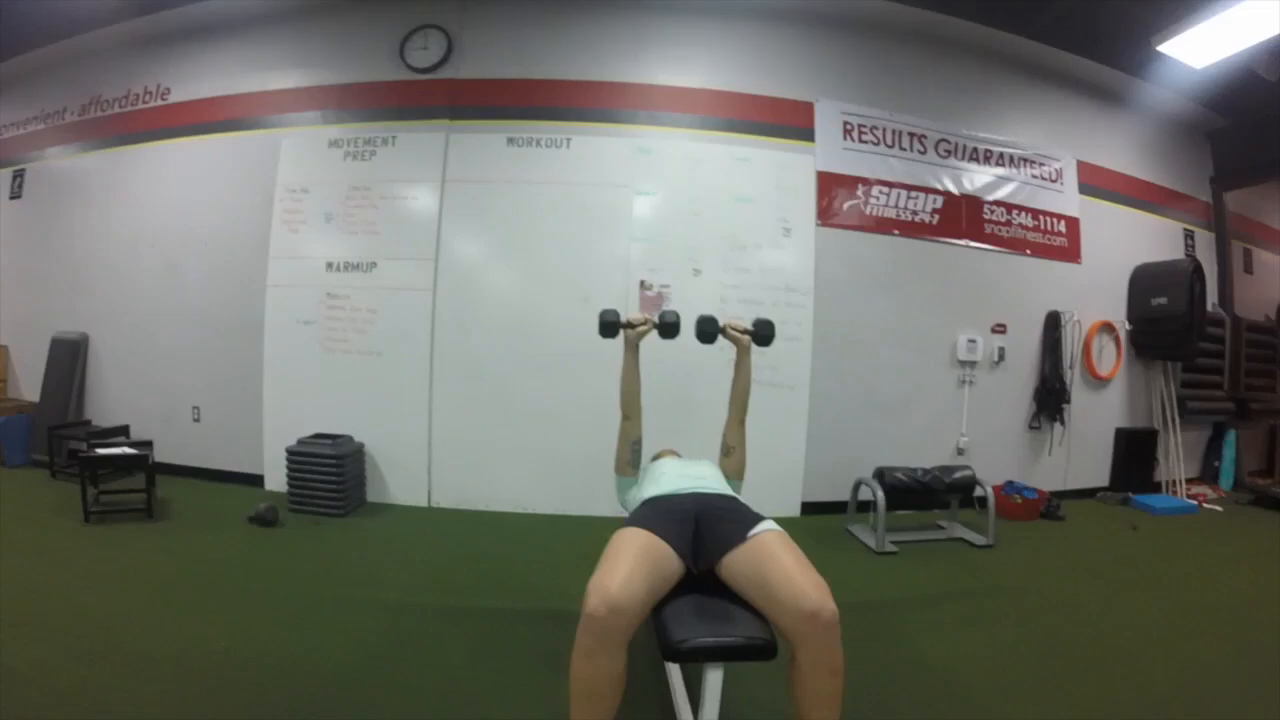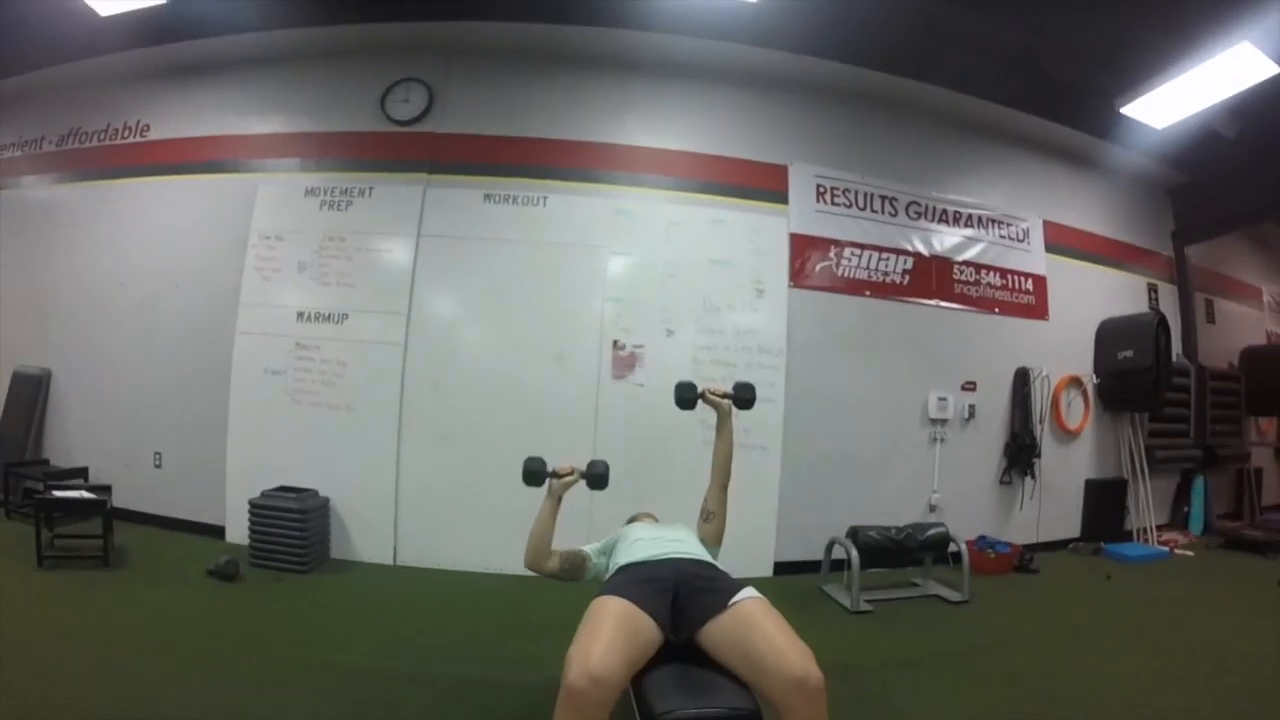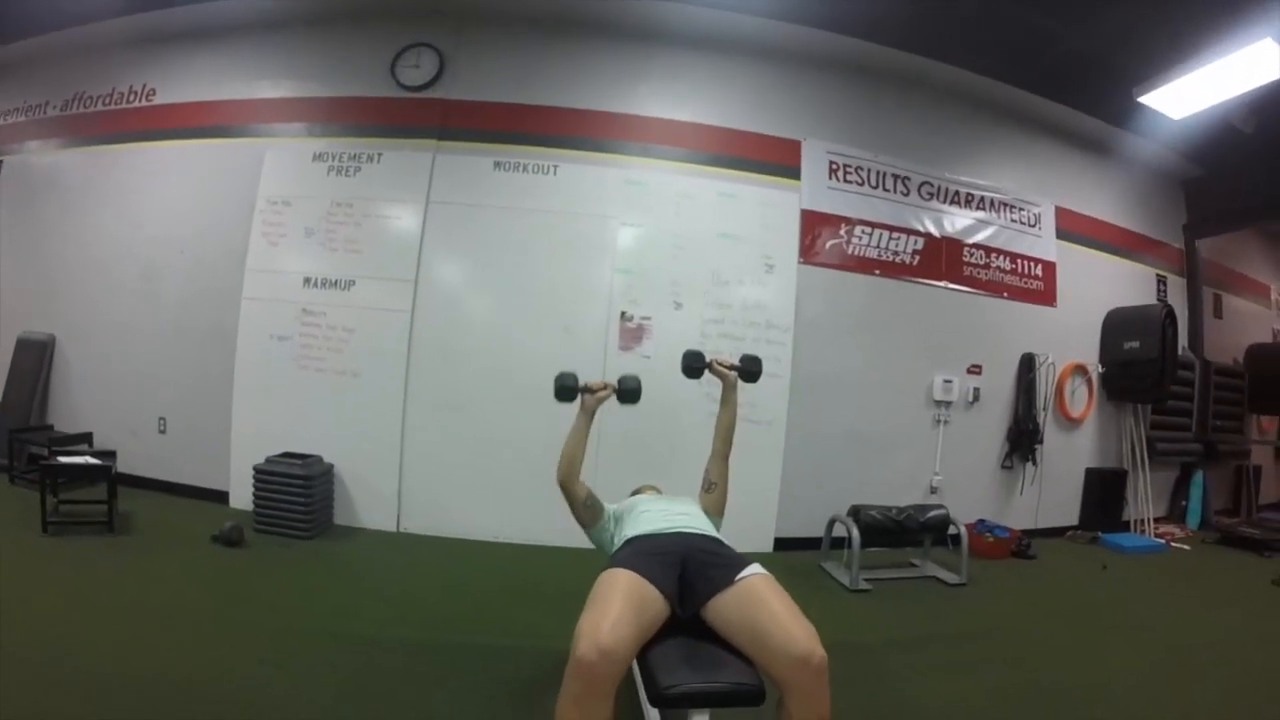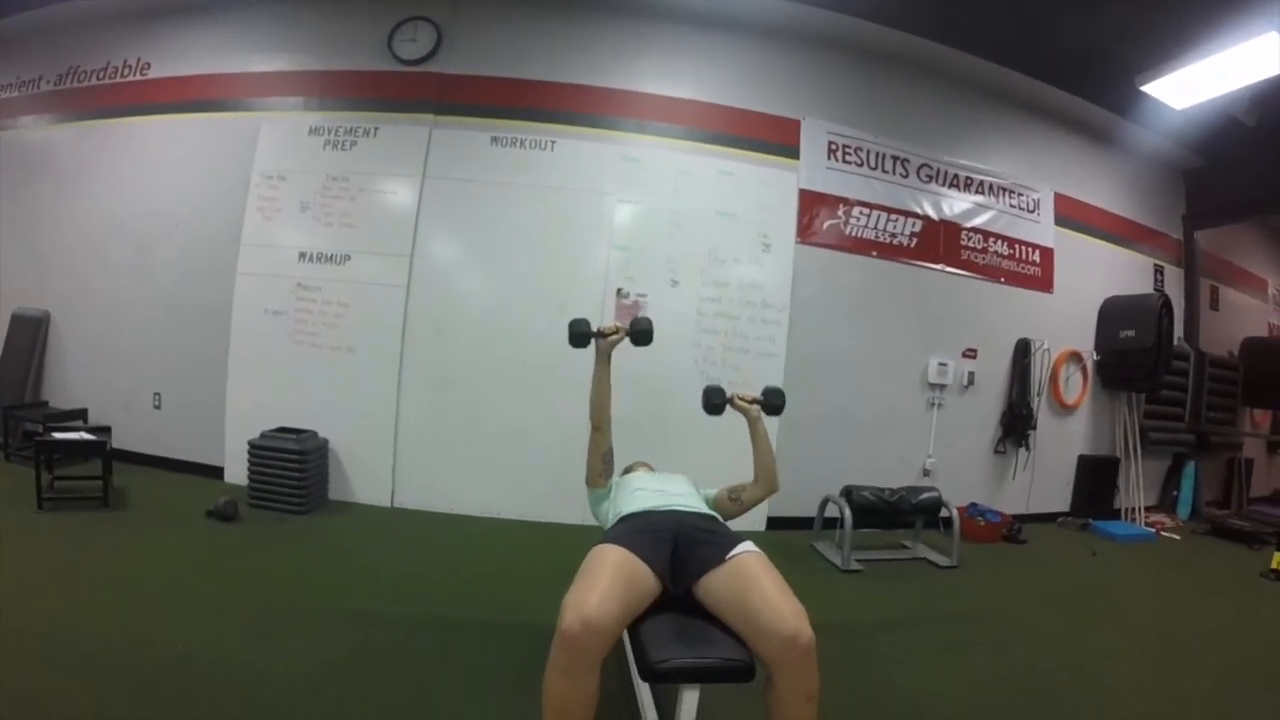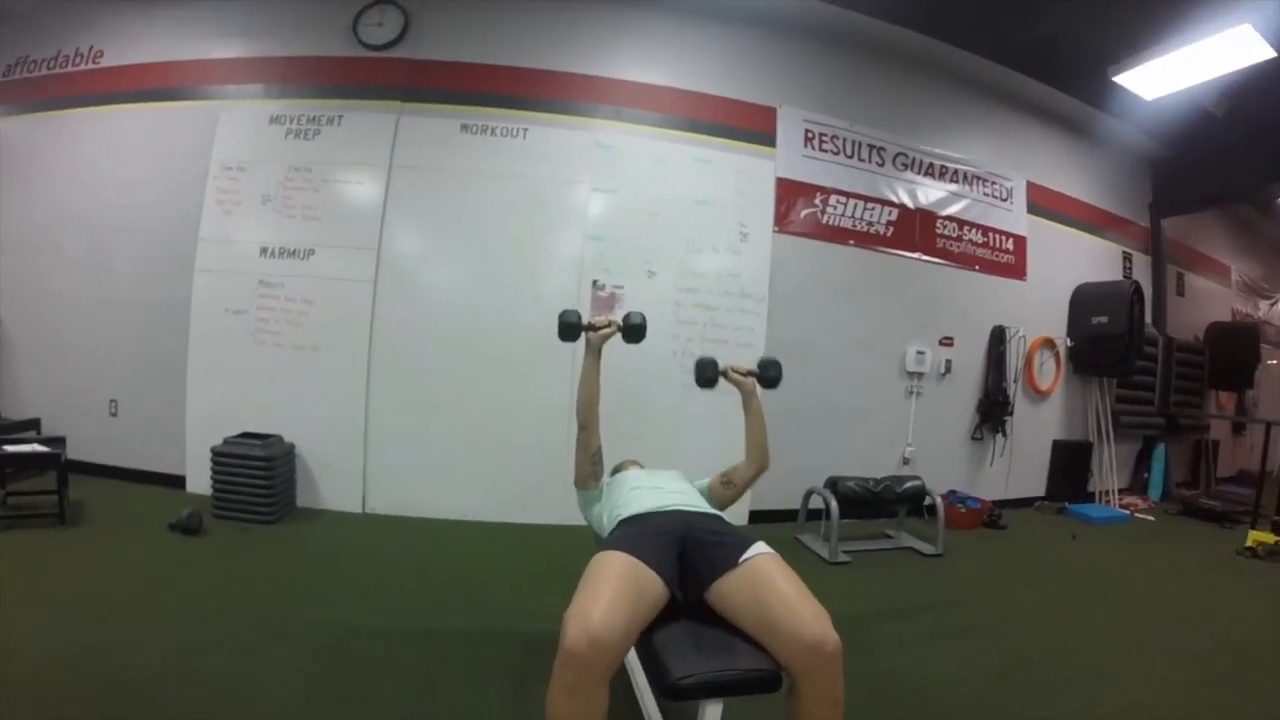
dt=1s
person 1, frame 1
left shoulder: (717, 475)
right shoulder: (638, 485)
left elbow: (736, 420)
right elbow: (630, 420)
left wrist: (743, 352)
right wrist: (630, 348)
left knee: (819, 616)
right knee: (603, 612)
person 1, frame 2
left shoulder: (693, 538)
right shoulder: (613, 545)
left elbow: (718, 486)
right elbow: (539, 562)
left wrist: (724, 417)
right wrist: (554, 496)
left knee: (804, 683)
right knee: (583, 684)
person 1, frame 3
left shoulder: (698, 511)
right shoulder: (615, 519)
left elbow: (719, 457)
right elbow: (568, 479)
left wrist: (729, 389)
right wrist: (587, 410)
left knee: (809, 663)
right knee: (591, 660)
person 1, frame 4
left shoulder: (695, 493)
right shoulder: (611, 494)
left elbow: (765, 486)
right elbow: (600, 428)
left wrist: (754, 422)
right wrist: (603, 355)
left hip: (705, 529)
right hip: (637, 527)
left knee: (797, 643)
right knee: (577, 632)
person 1, frame 5
left shoulder: (693, 490)
right shoulder: (601, 495)
left elbow: (755, 464)
right elbow: (587, 426)
left wrist: (749, 395)
right wrist: (593, 351)
left hip: (711, 530)
left knee: (821, 648)
right knee: (584, 646)
